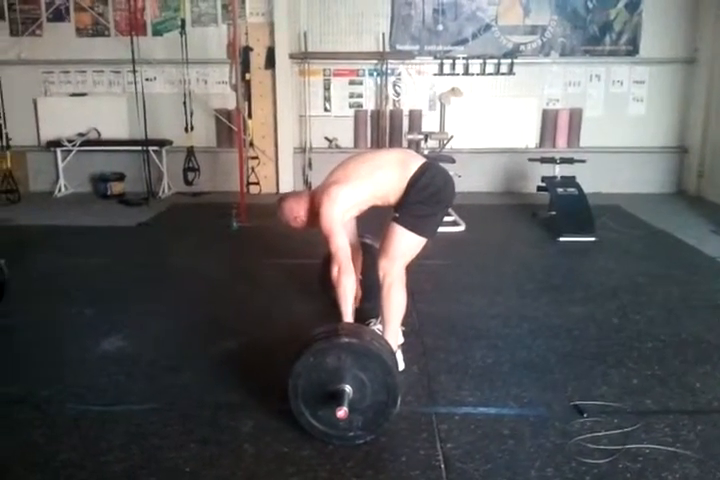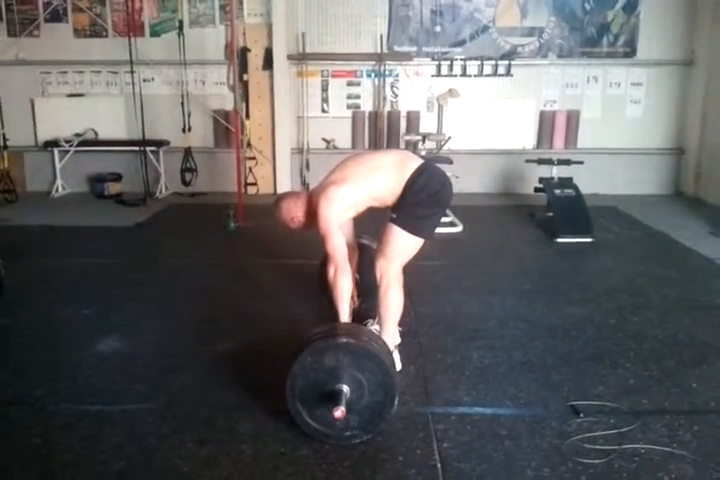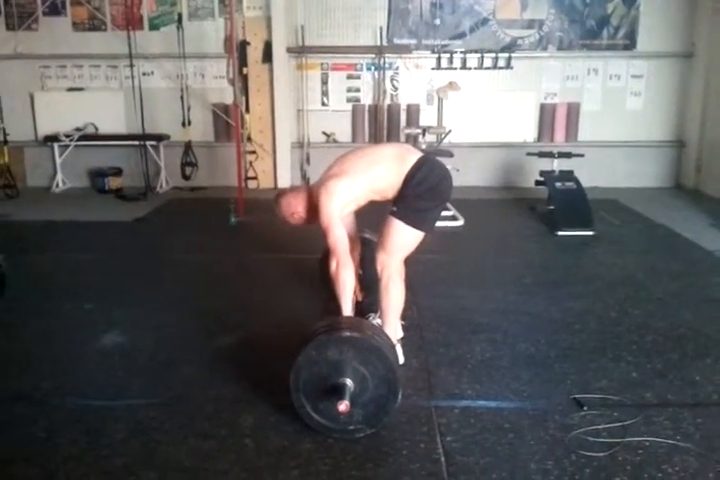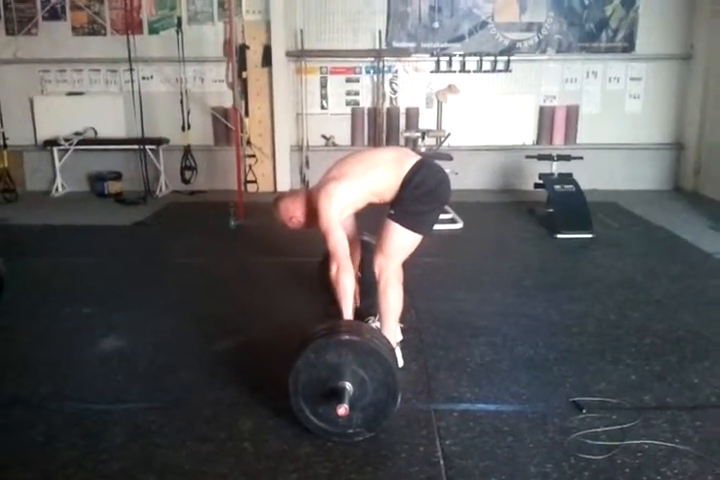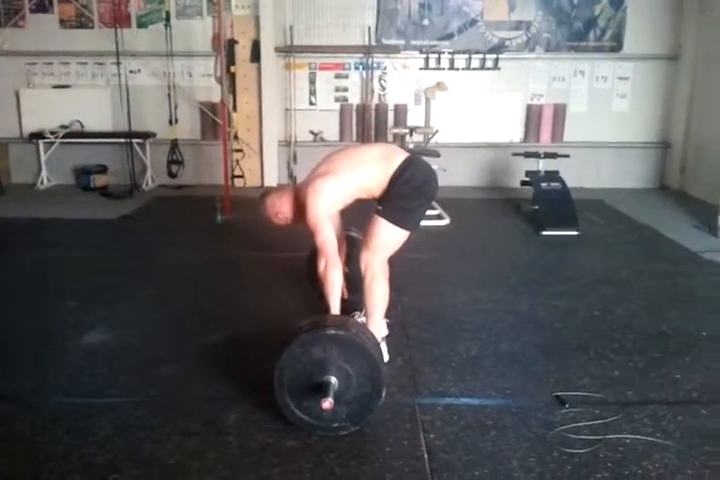
dt=0.3s
person 1, frame 1
left shoulder: (327, 208)
right shoulder: (332, 195)
left elbow: (342, 268)
right elbow: (352, 245)
left wrist: (347, 324)
right wrist: (356, 284)
left hip: (427, 187)
right hip: (427, 177)
left knee: (388, 268)
right knee: (390, 262)
left ankle: (390, 352)
right ankle: (389, 327)
person 1, frame 2
left shoulder: (325, 208)
right shoulder: (330, 195)
left elbow: (338, 268)
right elbow: (349, 245)
left wrist: (344, 325)
right wrist: (351, 285)
left hip: (425, 188)
right hip: (424, 178)
left knee: (386, 269)
right knee: (388, 263)
left ankle: (387, 352)
right ankle: (387, 328)
person 1, frame 3
left shoulder: (326, 202)
right shoulder: (330, 190)
left elbow: (341, 262)
right elbow: (351, 240)
left wrist: (347, 319)
right wrist: (354, 278)
left hip: (424, 182)
right hip: (424, 171)
left knee: (387, 262)
right knee: (389, 257)
right ankle: (389, 322)
person 1, frame 4
left shoulder: (324, 205)
right shoulder: (328, 192)
left elbow: (341, 265)
right elbow: (352, 242)
right wrist: (353, 281)
left hip: (423, 185)
right hip: (423, 174)
left knee: (384, 265)
right knee: (388, 259)
right ankle: (389, 325)
person 1, frame 5
left shoulder: (313, 202)
right shoulder: (315, 188)
left elbow: (329, 260)
right elbow: (336, 240)
right wrist: (339, 279)
left hip: (411, 182)
right hip: (410, 171)
left knee: (370, 260)
right knee: (373, 254)
right ankle: (374, 321)
